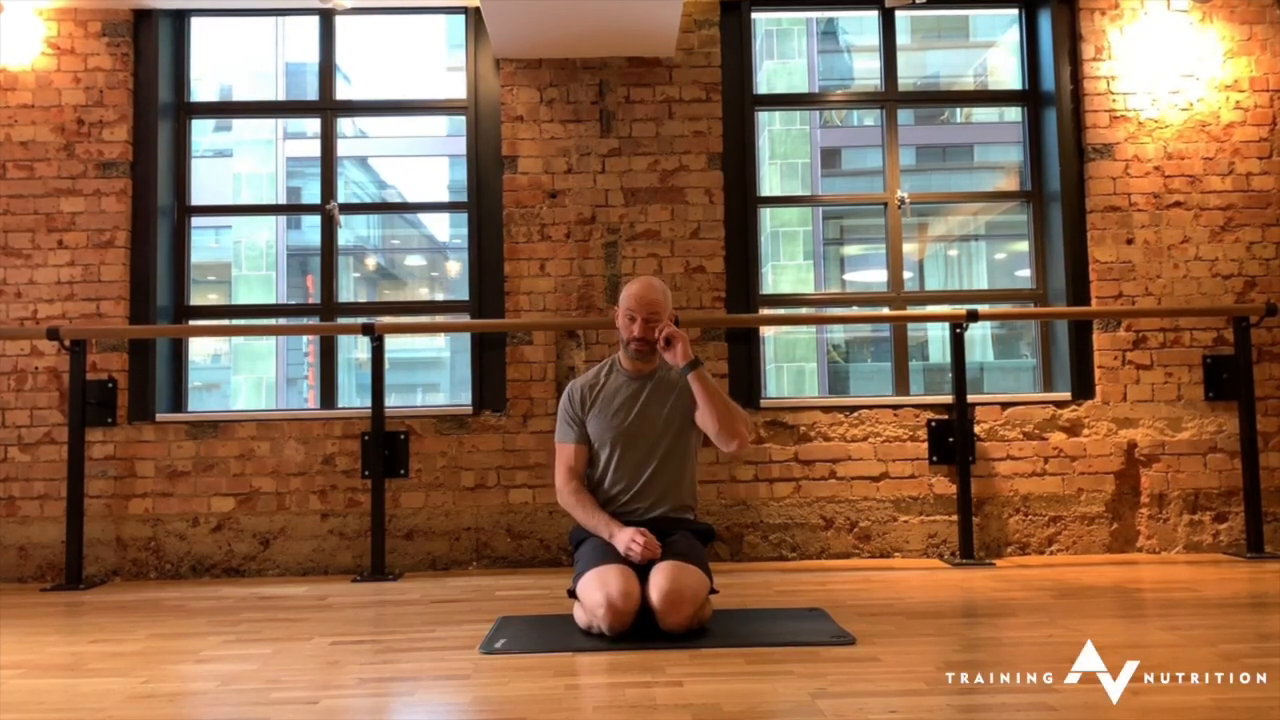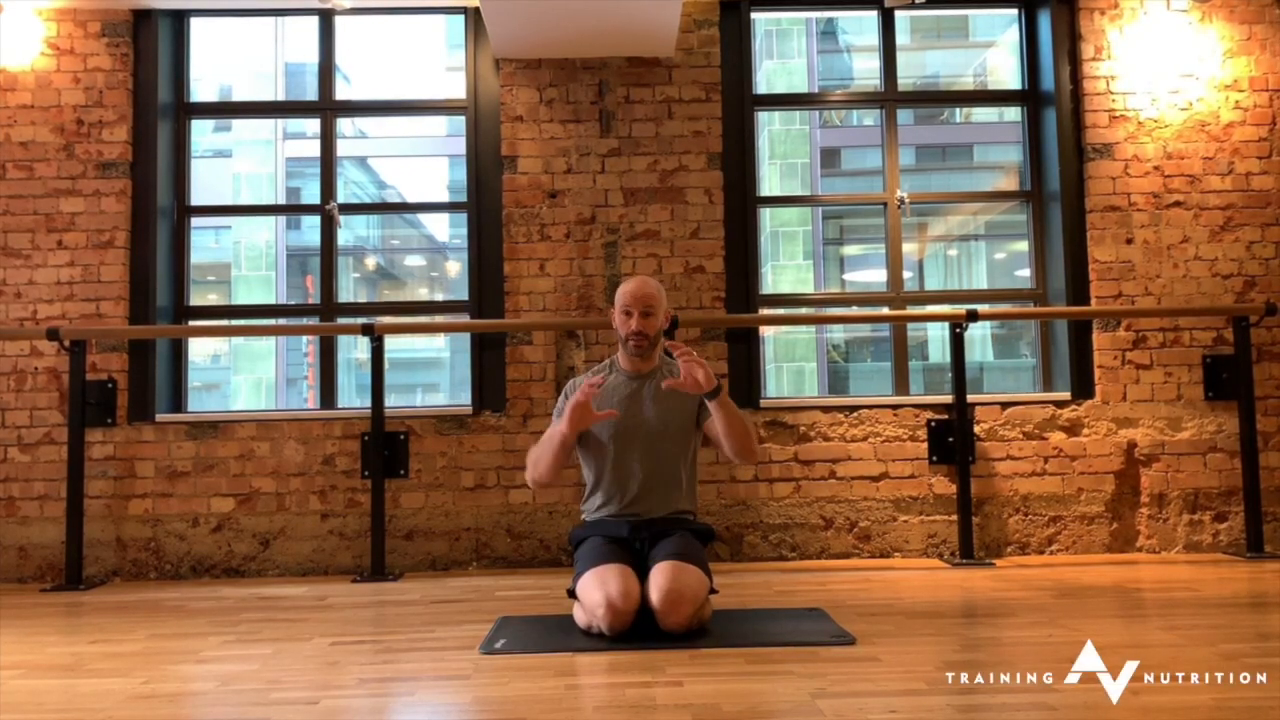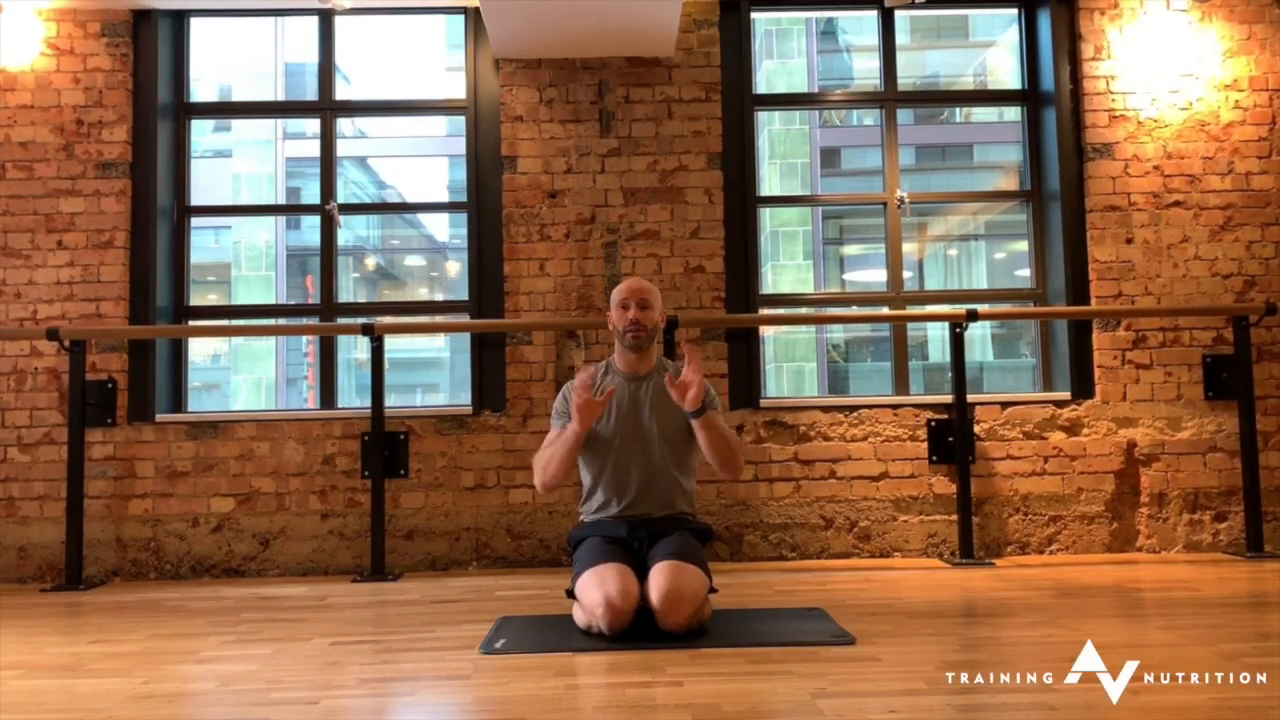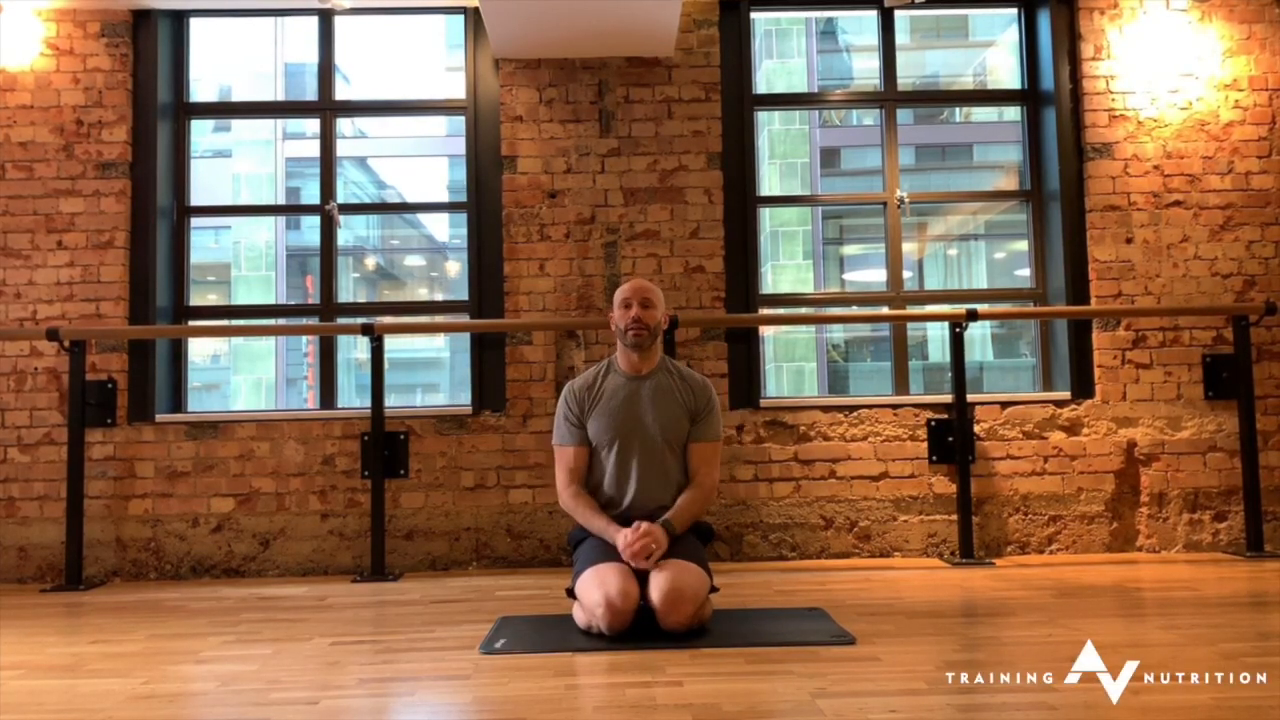
dt=0.4s
person 1, frame 1
left shoulder: (690, 383)
right shoulder: (581, 392)
left elbow: (735, 440)
right elbow: (567, 484)
left wrist: (690, 365)
right wrist: (615, 532)
left hip: (675, 527)
right hip: (605, 531)
left knee: (675, 608)
right knee: (614, 609)
left ankle: (648, 593)
right ankle: (588, 597)
person 1, frame 2
left shoulder: (692, 387)
right shoulder: (580, 390)
left elbow: (746, 455)
right elbow: (536, 476)
left wrist: (714, 392)
right wrist: (566, 428)
left hip: (674, 527)
right hip: (604, 528)
left knee: (675, 608)
right knee: (613, 610)
left ankle: (653, 593)
right ankle: (588, 595)
person 1, frame 3
left shoulder: (689, 387)
right shoulder: (578, 391)
left elbow: (732, 468)
right elbow: (544, 480)
left wrist: (696, 410)
right wrist: (578, 427)
left hip: (672, 527)
right hip: (603, 528)
left knee: (674, 608)
right knee: (611, 609)
left ankle: (649, 592)
right ankle: (588, 597)
person 1, frame 4
left shoulder: (696, 390)
right shoulder: (579, 392)
left elbow: (705, 482)
right elbow: (568, 489)
left wrist: (664, 529)
right wrist: (617, 534)
left hip: (673, 531)
right hip: (603, 531)
left knee: (675, 608)
right knee: (612, 609)
right ankle: (587, 596)
